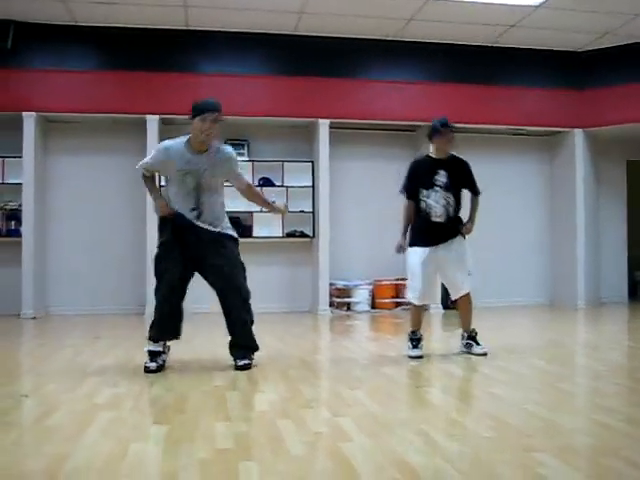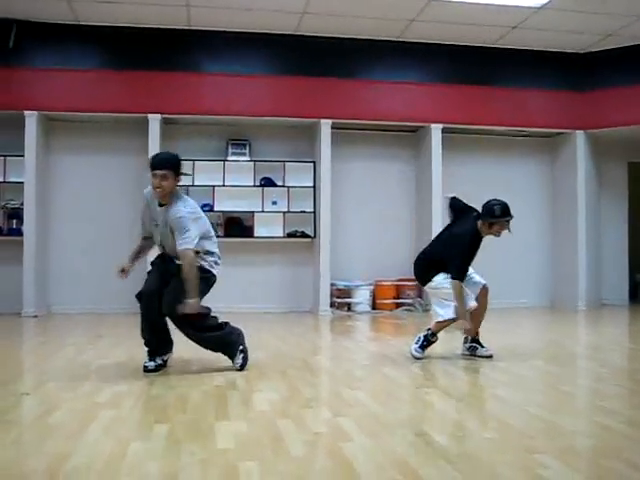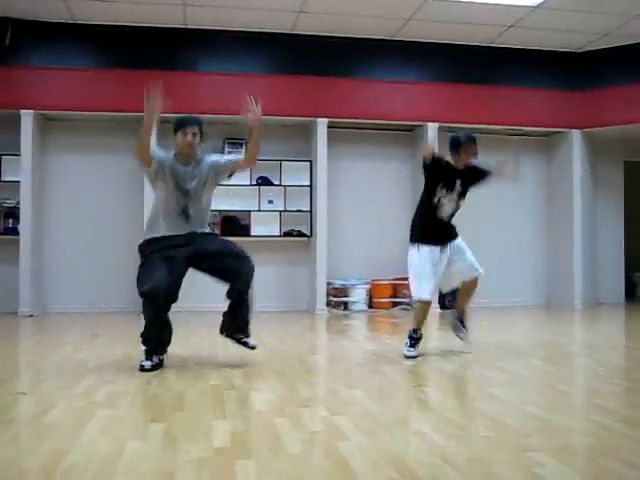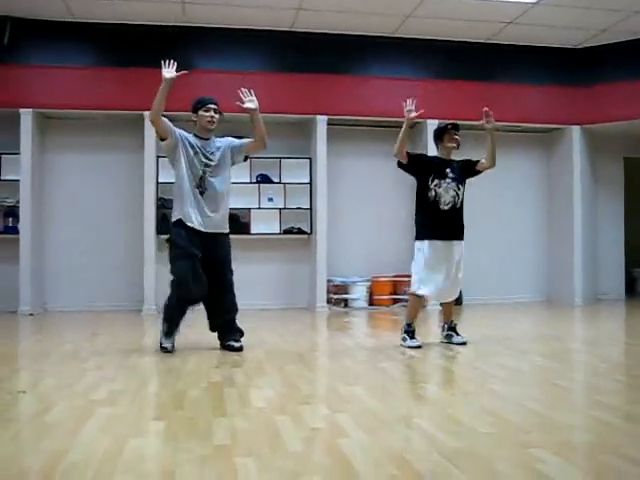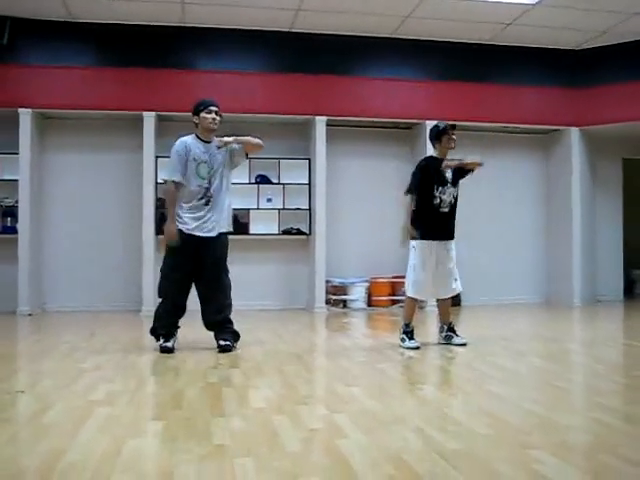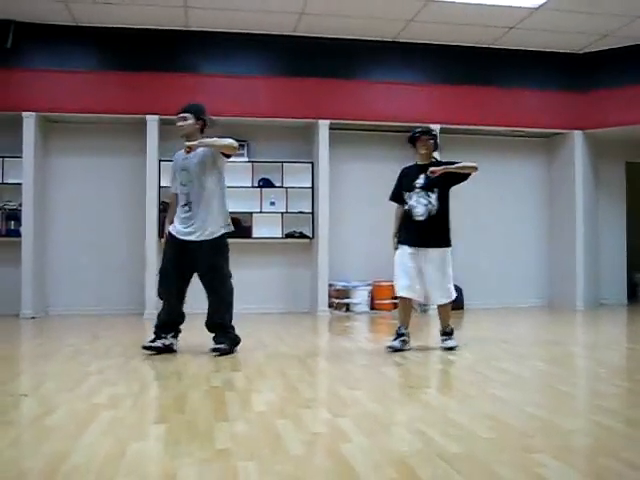
dt=0.4s
person 1, frame 1
left shoulder: (225, 155)
right shoulder: (168, 150)
left elbow: (244, 186)
right elbow: (146, 171)
left wrist: (269, 206)
right wrist: (157, 197)
left hip: (217, 231)
right hip: (179, 228)
left knee: (235, 290)
right knee: (169, 285)
left ankle: (243, 350)
right ankle: (158, 345)
person 1, frame 2
left shoulder: (183, 211)
right shoulder: (150, 197)
left elbow: (187, 255)
right elbow: (149, 237)
left wrist: (192, 296)
right wrist: (131, 260)
left hip: (199, 263)
right hip: (170, 260)
left knee: (177, 306)
right knee: (148, 296)
left ankle: (234, 342)
right ankle: (159, 351)
person 1, frame 3
left shoulder: (211, 165)
right shoulder: (160, 162)
left elbow: (248, 162)
right elbow: (142, 154)
left wrist: (254, 128)
right wrist: (150, 117)
left hip: (198, 237)
right hip: (162, 240)
left knee: (241, 266)
right knee: (155, 290)
left ankle: (236, 326)
right ankle: (154, 351)
person 1, frame 4
left shoulder: (227, 146)
right shoulder: (180, 141)
left elbow: (261, 144)
right elbow: (155, 118)
left wrist: (254, 112)
right wrist: (166, 83)
left hip: (217, 228)
right hip: (185, 226)
left knee: (222, 286)
right knee: (187, 282)
left ankle: (229, 333)
right ankle: (169, 326)
person 1, frame 5
left shoulder: (227, 149)
right shoulder: (183, 145)
left elbow: (258, 145)
right elbow: (172, 185)
left wrist: (233, 140)
right wrist: (170, 222)
left hip: (216, 229)
right hip: (185, 228)
left knee: (216, 285)
right knee: (174, 284)
left ankle: (224, 332)
right ankle: (165, 332)
person 1, frame 6
left shoulder: (211, 150)
right shoulder: (178, 158)
left elbow: (234, 146)
left wrist: (201, 143)
right wrist: (168, 222)
left hip: (211, 232)
right hip: (179, 234)
left knee: (218, 287)
right knee: (170, 286)
left ankle: (225, 336)
right ankle: (166, 334)
person 2, frame 1
left shoulder: (460, 165)
right shoulder: (418, 166)
left elbow: (475, 194)
right elbow: (411, 202)
left wrist: (471, 221)
right wrist: (403, 234)
left hip: (452, 237)
right hip: (422, 239)
left knee: (462, 289)
right knee: (418, 293)
left ankle: (468, 338)
right ankle: (414, 338)
person 2, frame 2
left shoulder: (472, 215)
right shoulder: (466, 240)
left elbow: (452, 201)
right elbow: (457, 282)
right wrist: (464, 318)
left hip: (449, 265)
right hip: (429, 270)
left knee: (482, 290)
right knee: (465, 306)
left ankle: (471, 342)
right ankle: (426, 337)
person 2, frame 3
left shoulder: (470, 172)
right shoulder: (439, 168)
left elbow: (491, 171)
right elbow: (427, 155)
right wrist: (430, 153)
left hip: (449, 237)
right hip: (424, 239)
left knee: (472, 275)
right knee: (425, 293)
left ankle: (459, 317)
right ankle: (414, 337)
person 2, frame 4
left shoulder: (462, 167)
right shoulder: (424, 163)
left elbow: (490, 163)
right elbow: (399, 153)
left wrist: (490, 132)
right wrist: (408, 122)
left hip: (454, 237)
right hip: (427, 237)
left knee: (450, 289)
right knee: (424, 287)
left ankle: (448, 329)
right ankle: (408, 330)
person 2, frame 5
left shoulder: (453, 165)
right shoulder: (426, 165)
left elbow: (476, 164)
right elbow: (411, 196)
left wrist: (458, 163)
right wrist: (408, 224)
left hip: (445, 235)
right hip: (424, 235)
left knee: (446, 285)
right knee: (416, 284)
left ankle: (446, 330)
right ankle: (406, 331)
person 2, frame 6
left shoulder: (444, 169)
right shoulder: (406, 173)
left elbow: (473, 168)
right elbow: (400, 206)
left wrist: (444, 169)
right wrist: (395, 234)
left hip: (437, 241)
right hip: (408, 241)
left knee: (442, 290)
right knee: (405, 289)
left ankle: (446, 332)
right ankle: (402, 334)
